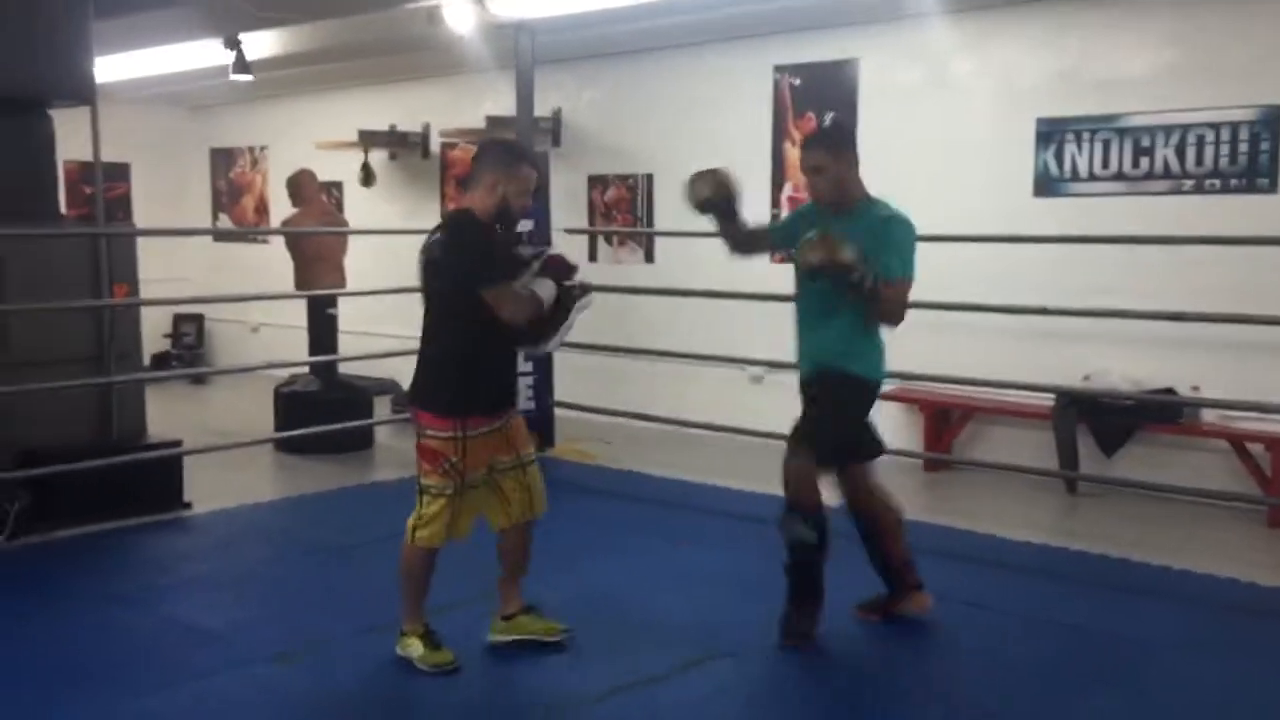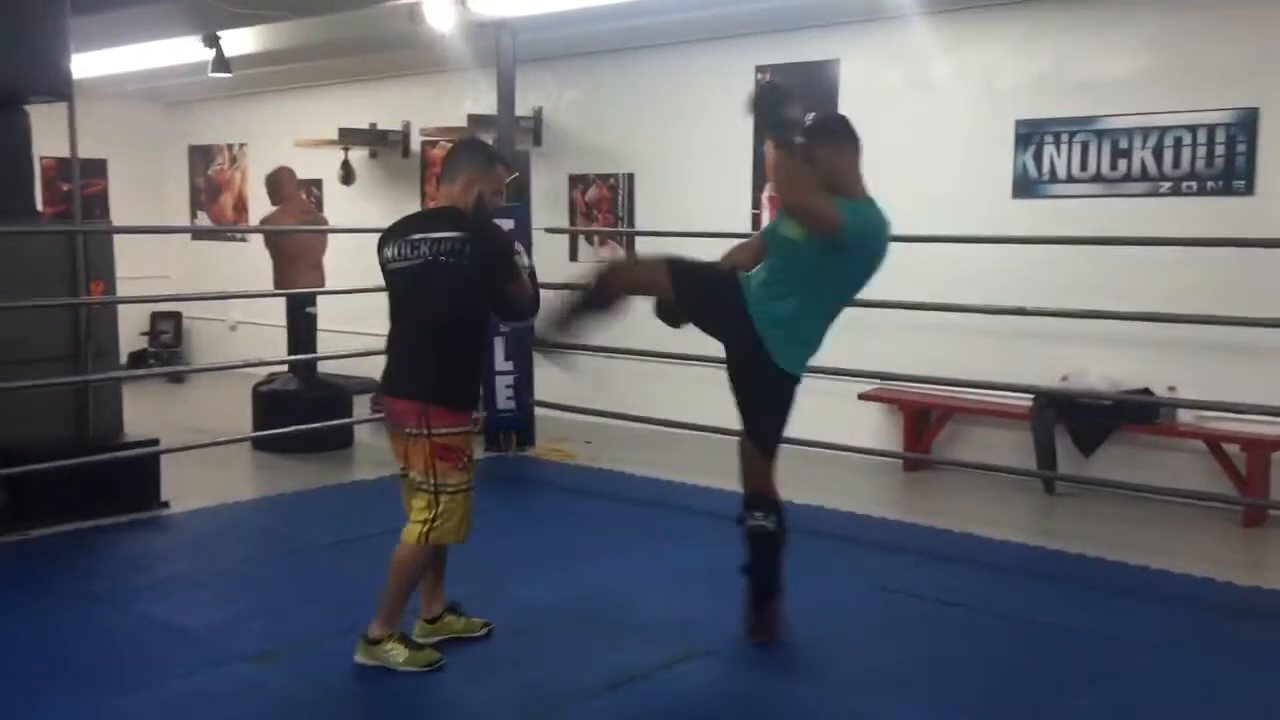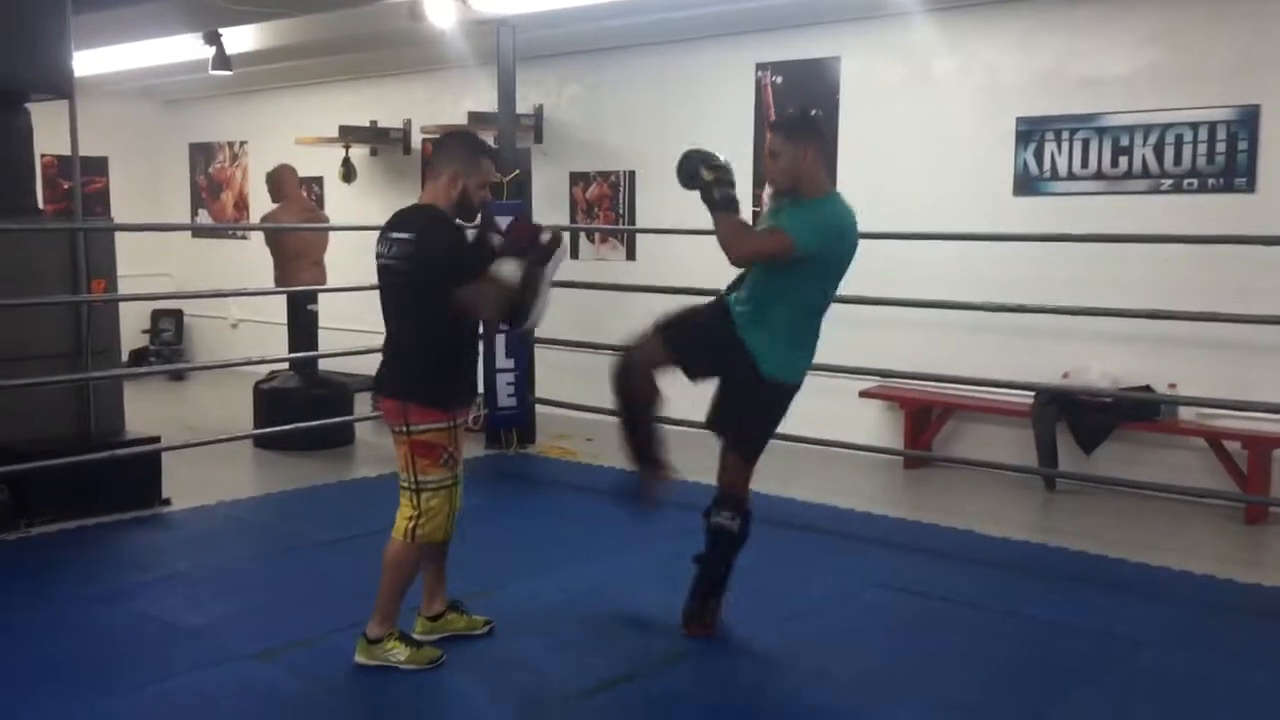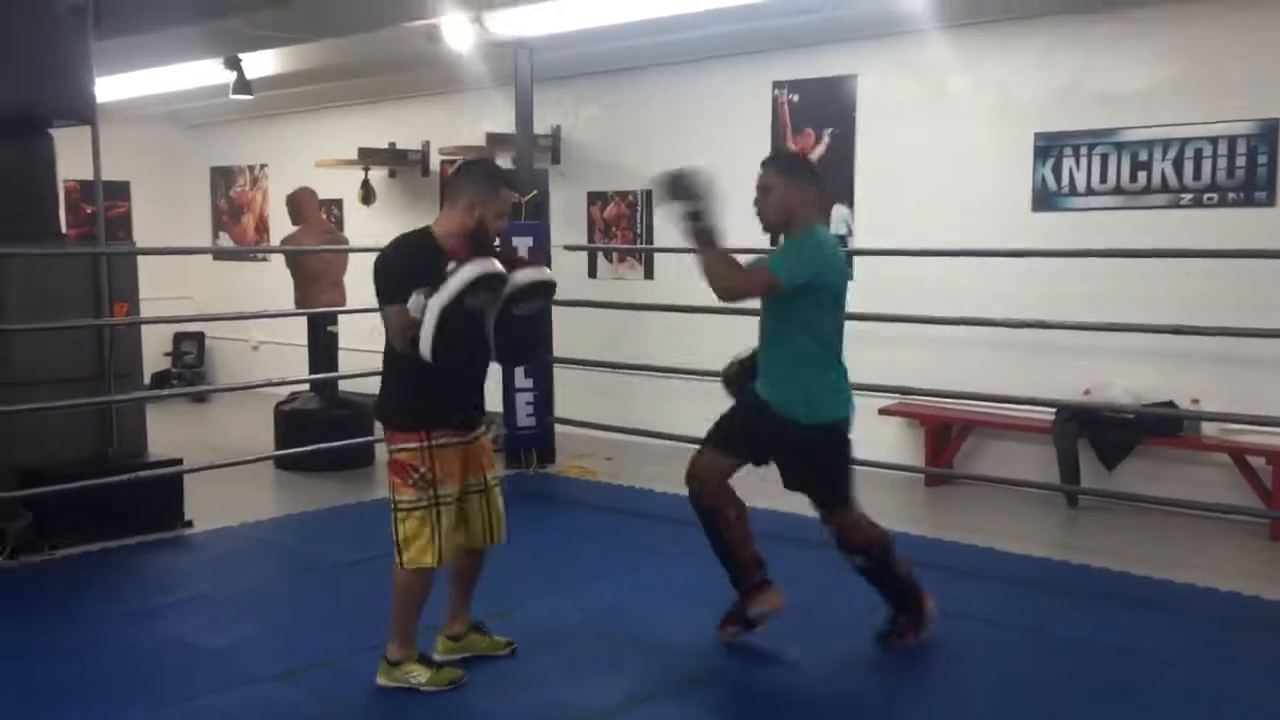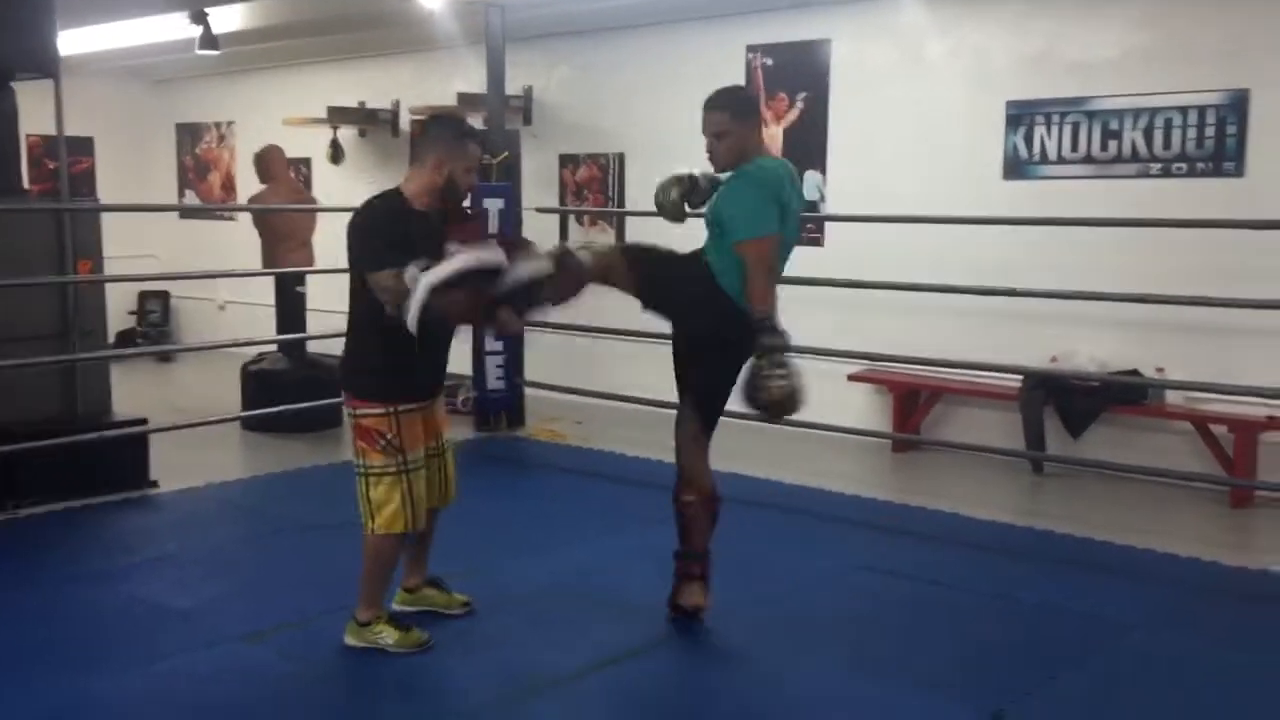
dt=0.3s
person 1, frame 1
left shoulder: (488, 237)
right shoulder: (464, 237)
left elbow: (531, 321)
right elbow: (514, 311)
left wrist: (551, 288)
right wrist: (550, 279)
left hip: (495, 402)
right hip: (450, 408)
left knee: (520, 505)
right knee: (432, 523)
left ankle: (511, 613)
right ankle: (412, 630)
person 1, frame 2
left shoulder: (394, 237)
right shoulder: (480, 236)
right elbow: (521, 302)
right wrist: (511, 253)
left hip: (404, 387)
right hip: (438, 398)
left knee: (441, 509)
right knee: (432, 516)
left ankle: (434, 613)
right ankle: (379, 635)
person 1, frame 3
left shoulder: (403, 226)
right shoulder: (441, 235)
right elbow: (488, 304)
left wrist: (492, 245)
right wrist: (518, 254)
left hip: (411, 385)
right hip: (424, 396)
left knee: (439, 506)
right knee: (421, 513)
left ankle: (436, 610)
right ankle: (378, 635)
person 1, frame 4
left shoulder: (482, 257)
right shoulder: (404, 257)
right elbow: (403, 338)
right wrist: (446, 288)
left hip: (467, 419)
right hip: (417, 426)
left knee: (477, 531)
right knee: (422, 544)
left ankle: (458, 631)
right ankle: (398, 657)
person 1, frame 5
left shoulder: (445, 219)
right shoulder: (377, 219)
left elbow: (460, 302)
right elbow: (399, 302)
right wrist: (449, 256)
left hip: (424, 385)
right hip: (380, 390)
left knee: (430, 492)
right knee: (393, 506)
left ankle: (415, 584)
right ankle: (366, 619)
person 2, frame 1
left shoulder: (889, 227)
right shoulder: (809, 217)
left elbow: (892, 311)
right elbow: (750, 242)
left wrist: (853, 270)
right wrist: (722, 210)
left hip: (848, 371)
right hip: (818, 366)
left knee: (798, 471)
right knee: (857, 483)
left ankle: (805, 602)
right ankle: (907, 590)
person 2, frame 2
left shoulder: (867, 222)
right shoulder: (812, 205)
left elbow: (802, 209)
right elbow: (758, 247)
left wrist: (789, 146)
right wrist: (721, 276)
left hip: (774, 348)
right hip: (743, 302)
left knee: (758, 474)
right knee: (624, 273)
left ankle: (765, 598)
right ankle: (568, 325)
person 2, frame 3
left shoulder: (828, 220)
right shoulder: (791, 203)
left elbow: (744, 250)
left wrist: (716, 193)
left hip: (770, 361)
right hip: (734, 320)
left knee: (732, 479)
right knee: (634, 363)
left ankle: (708, 594)
right ankle: (650, 467)
person 2, frame 4
left shoulder: (811, 250)
right shoulder: (801, 248)
left elbow: (732, 287)
left wrist: (701, 226)
right wrist: (760, 358)
left hip: (812, 407)
right hip: (772, 395)
left knee: (839, 517)
right knee: (703, 475)
left ankle: (909, 600)
right ankle: (756, 589)
person 2, frame 5
left shoulder: (752, 183)
right shoulder: (777, 176)
left elbow: (758, 267)
left wrist: (770, 346)
right wrist: (698, 186)
left hip: (713, 299)
right hip: (728, 322)
left knee: (596, 259)
right knee: (690, 442)
right ankle: (692, 578)
person 3, frame 1
left shoulder: (295, 224)
right shoulder: (338, 219)
left hip: (316, 290)
right hip: (334, 285)
left knee: (320, 349)
left ankle: (323, 384)
right ankle: (327, 382)
person 3, frame 2
left shoulder: (273, 222)
right shoulder: (318, 218)
left elbow: (280, 255)
right elbow: (317, 254)
left hip: (295, 288)
right hip: (313, 285)
left knee: (299, 349)
person 3, frame 3
left shoulder: (273, 220)
right shoulder: (319, 216)
left elbow: (280, 254)
right elbow: (317, 253)
left hip: (295, 286)
right hip: (315, 282)
left knee: (300, 347)
person 3, frame 4
left shoulder: (294, 242)
right shoulder: (338, 237)
left elbow: (301, 276)
left hip: (316, 308)
right hip: (334, 304)
left knee: (321, 368)
right ankle: (328, 400)
person 3, frame 5
left shoulder: (262, 201)
right shoulder: (306, 197)
left elbow: (268, 234)
right elbow: (304, 234)
left hip: (283, 267)
right hip: (303, 264)
left knee: (289, 328)
